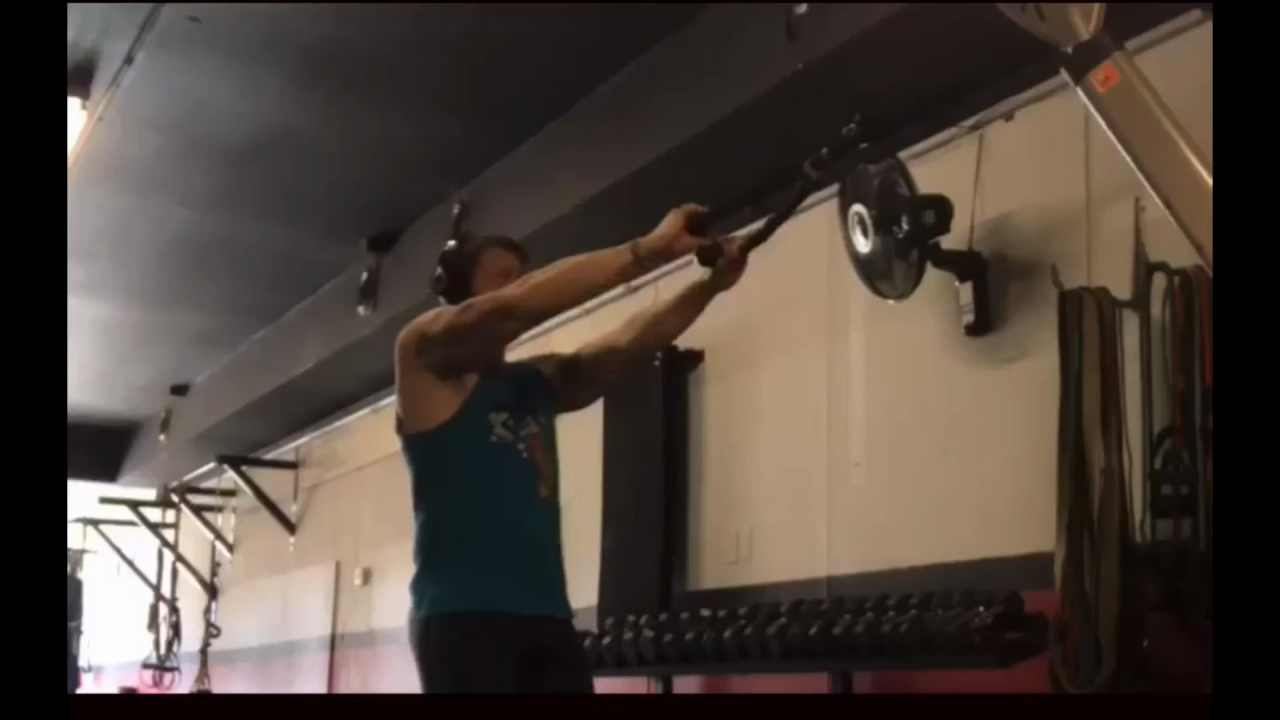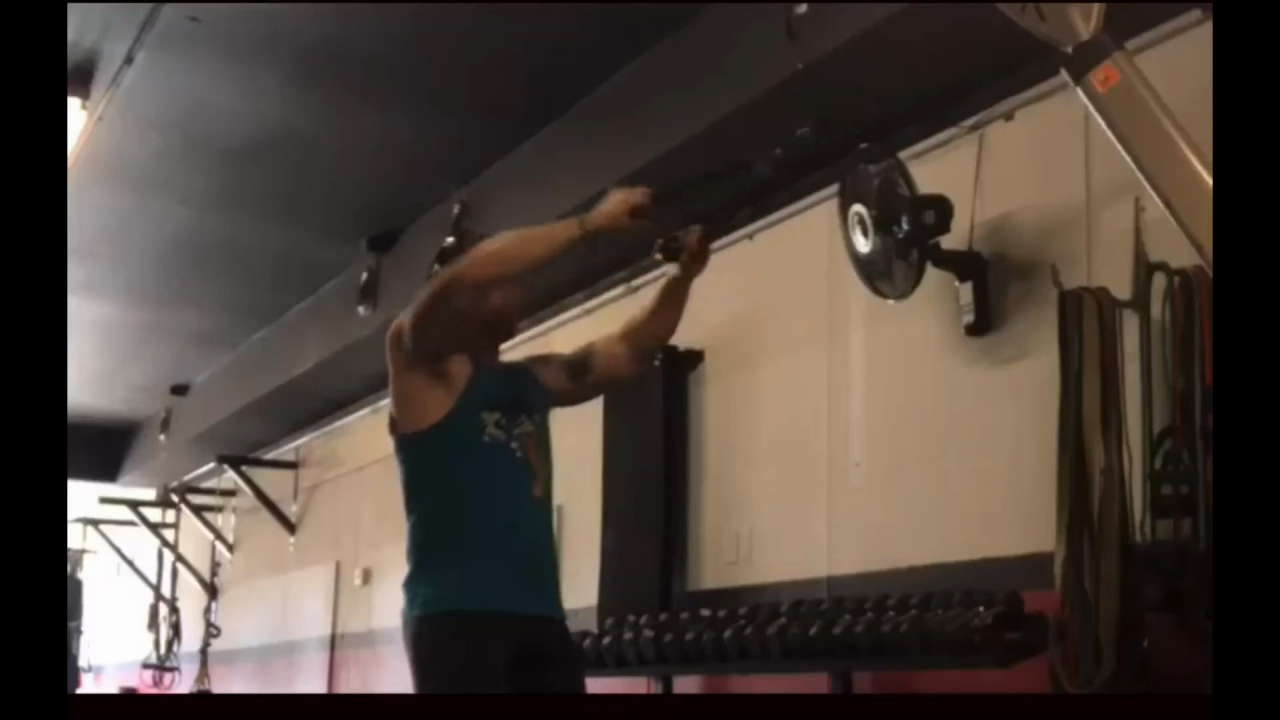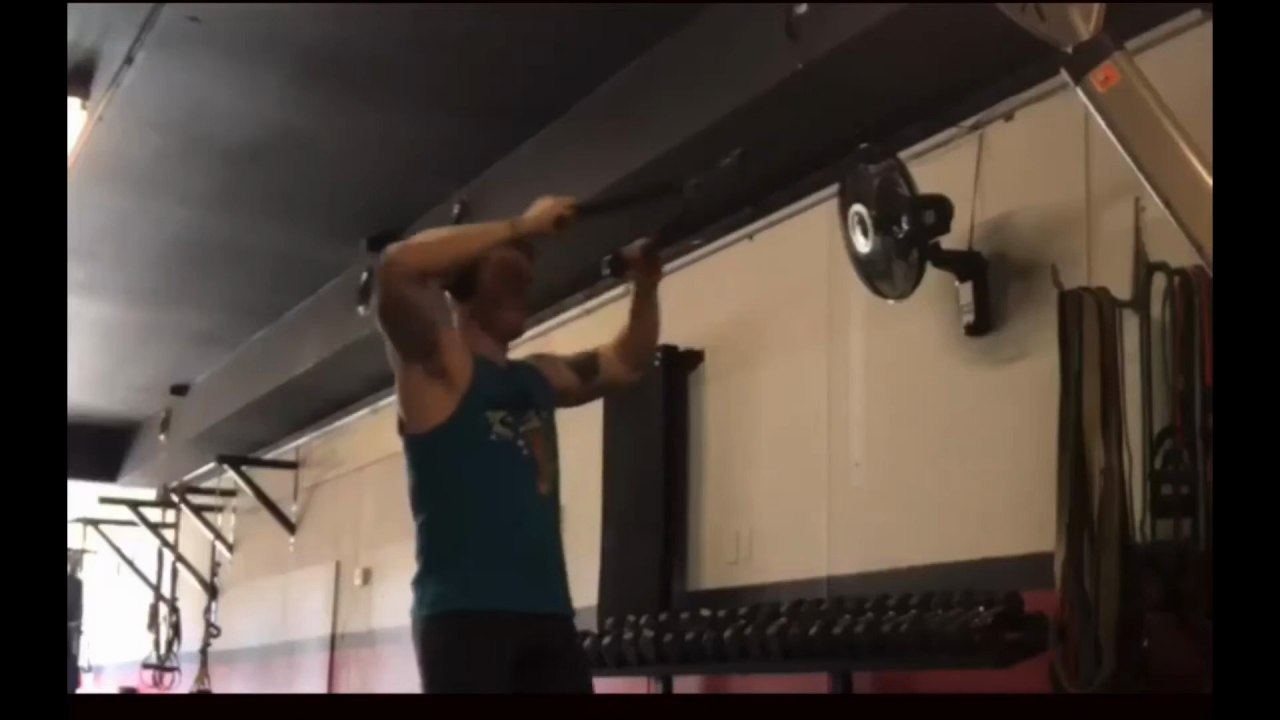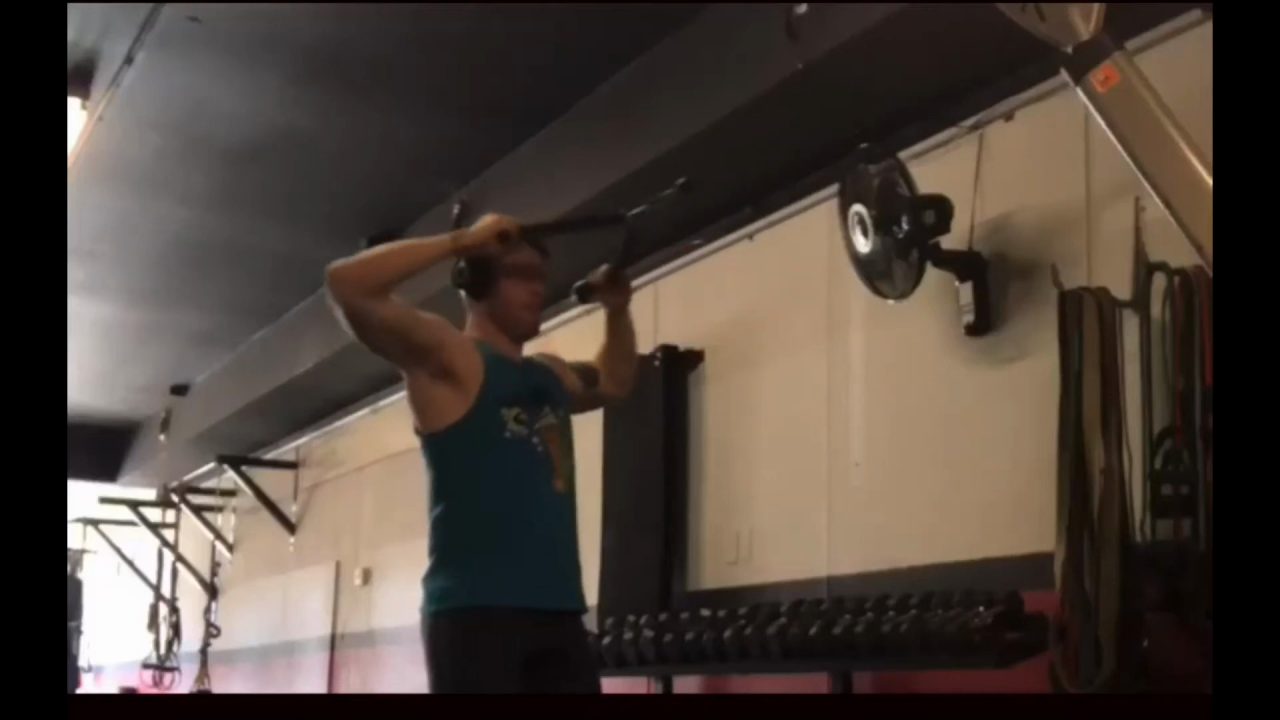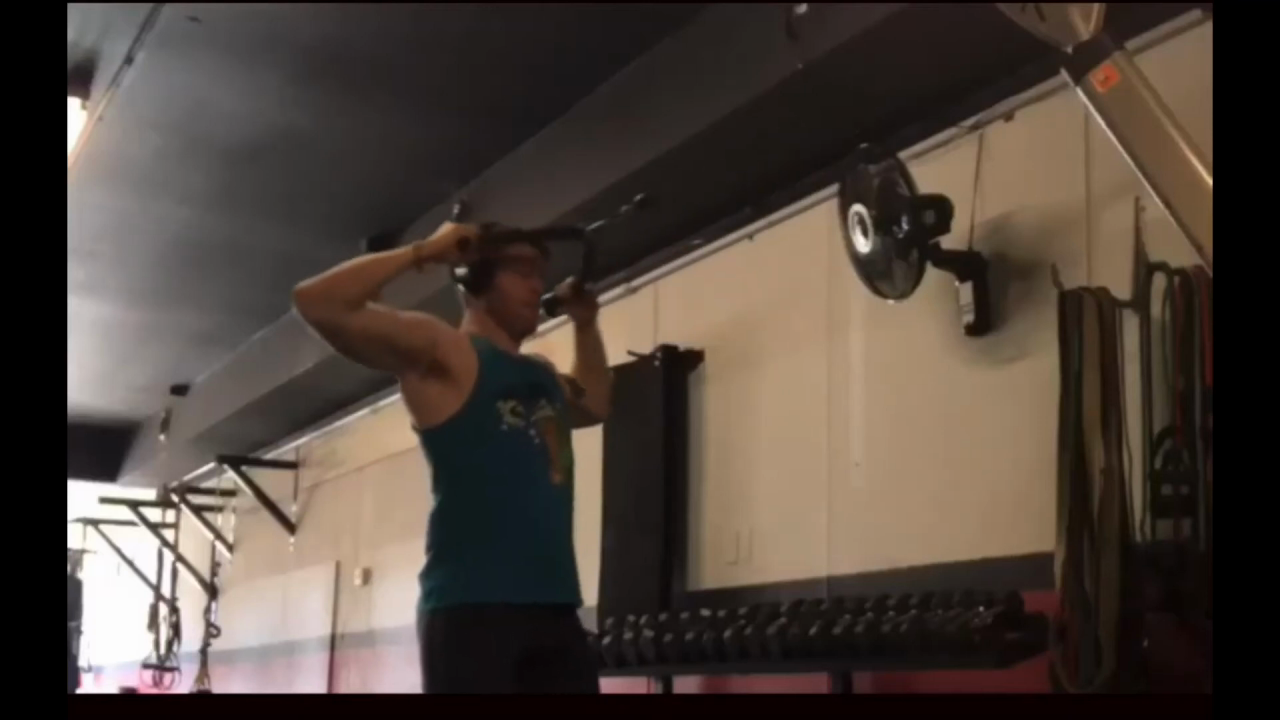
dt=0.2s
person 1, frame 1
left shoulder: (538, 381)
right shoulder: (429, 351)
left elbow: (632, 341)
right elbow: (518, 305)
left wrist: (712, 283)
right wrist: (645, 249)
left hip: (544, 613)
right hip: (462, 613)
person 1, frame 2
left shoulder: (533, 381)
right shoulder: (425, 360)
left elbow: (631, 350)
right elbow: (464, 279)
left wrist: (684, 275)
right wrist: (591, 222)
left hip: (537, 612)
right hip: (455, 613)
person 1, frame 3
left shoulder: (537, 377)
right shoulder: (433, 359)
left elbow: (628, 362)
right elbow: (398, 265)
left wrist: (645, 285)
right wrist: (521, 227)
left hip: (545, 610)
right hip: (462, 611)
person 1, frame 4
left shoulder: (548, 374)
right shoulder: (443, 355)
left elbow: (616, 381)
right elbow: (347, 282)
left wrist: (616, 308)
right wrist: (464, 240)
left hip: (556, 609)
right hip: (474, 609)
person 1, frame 5
left shoulder: (539, 373)
right shoulder: (439, 350)
left elbow: (594, 403)
right elbow: (317, 302)
left wrist: (585, 321)
right wrist: (424, 251)
left hip: (553, 607)
right hip: (471, 606)
